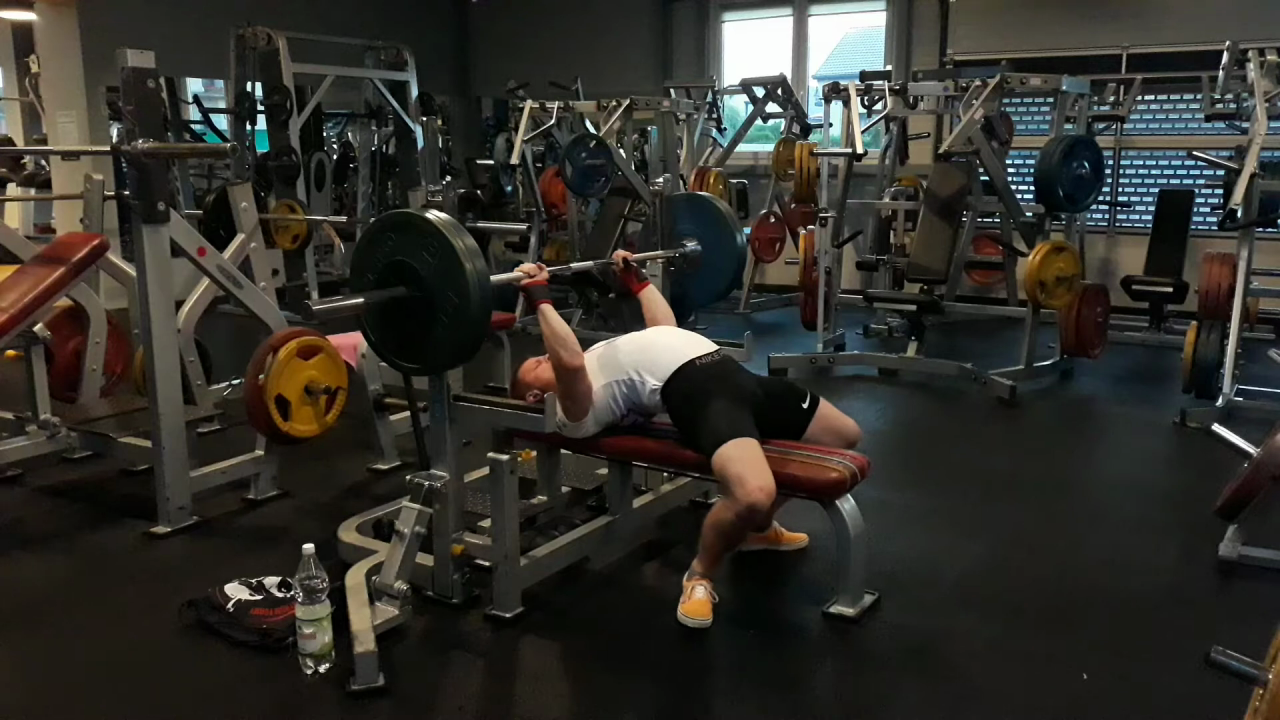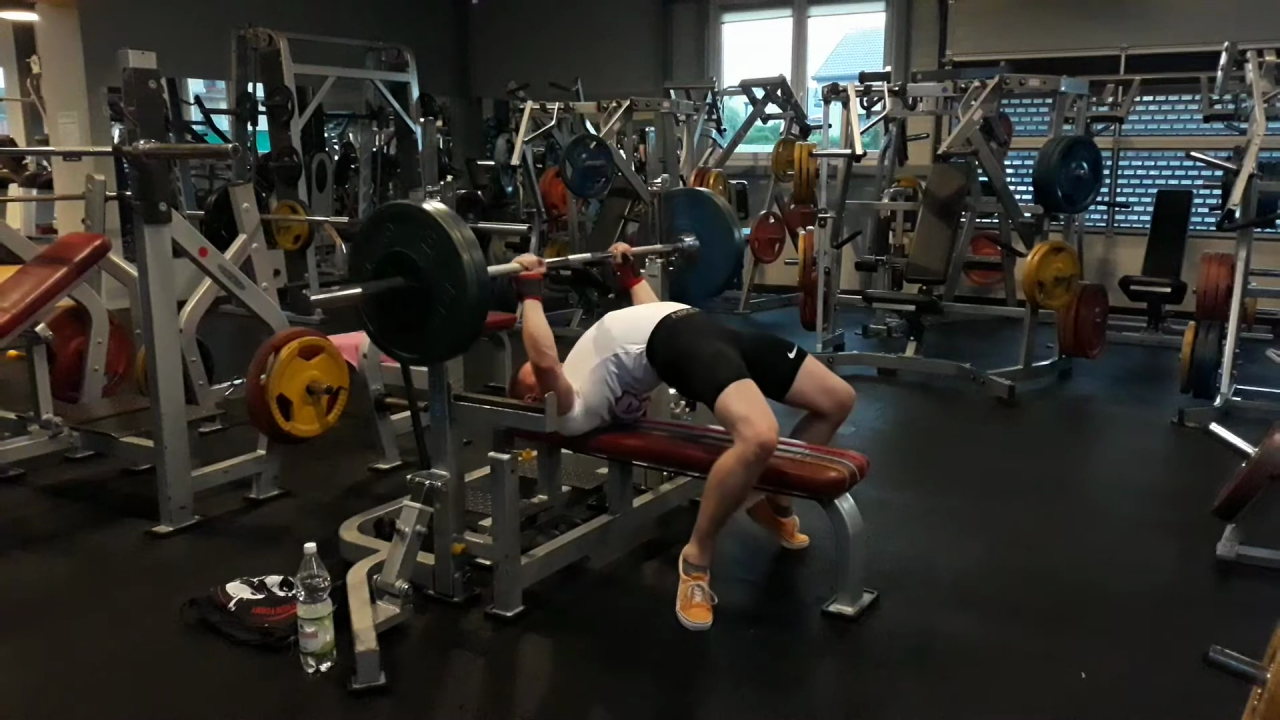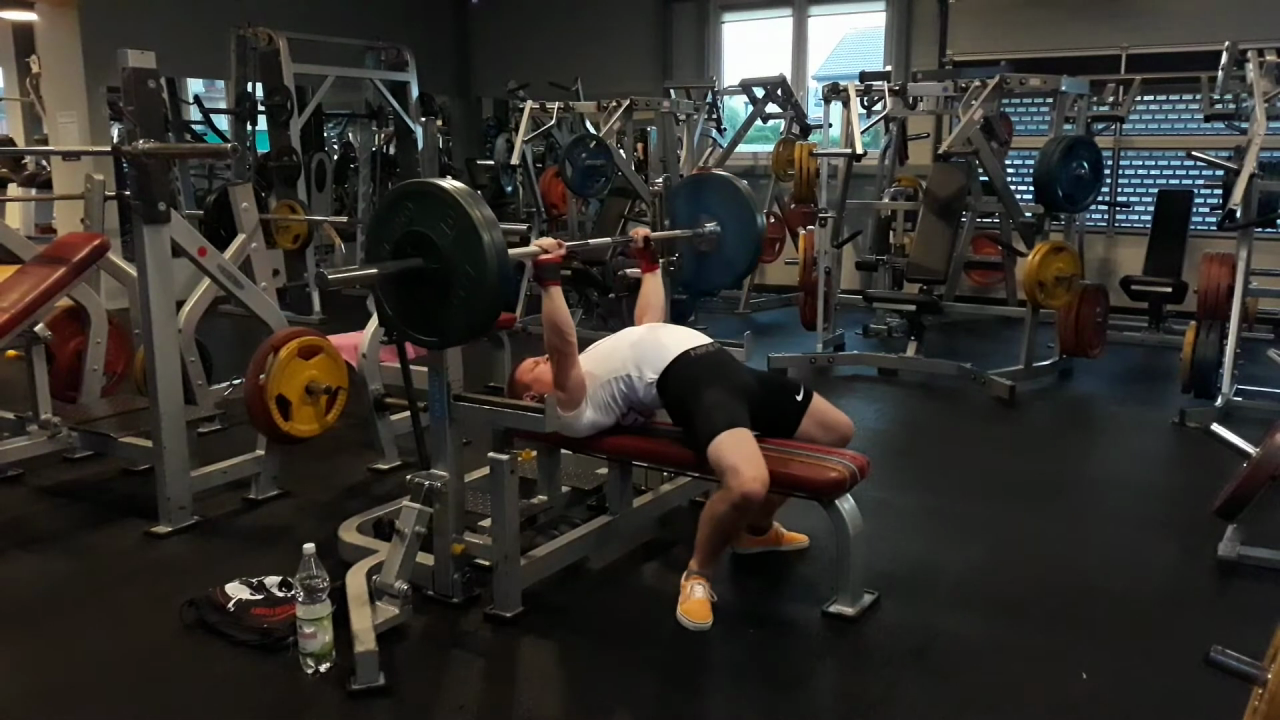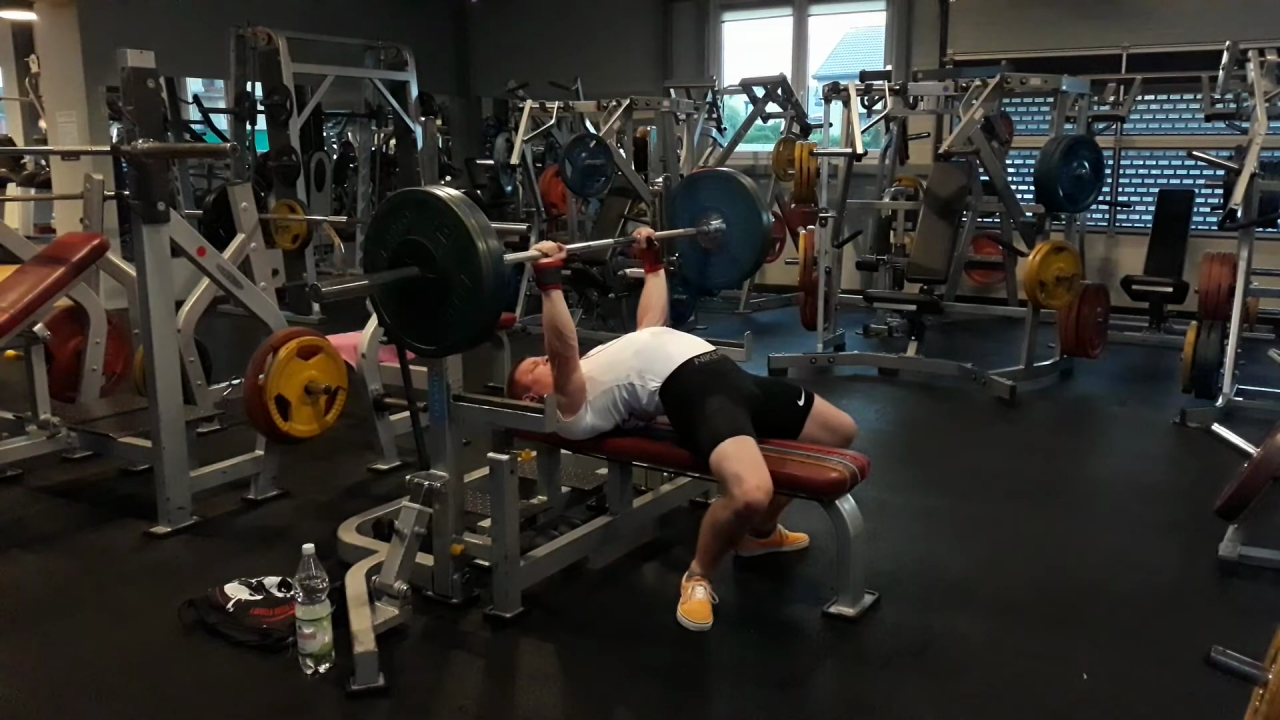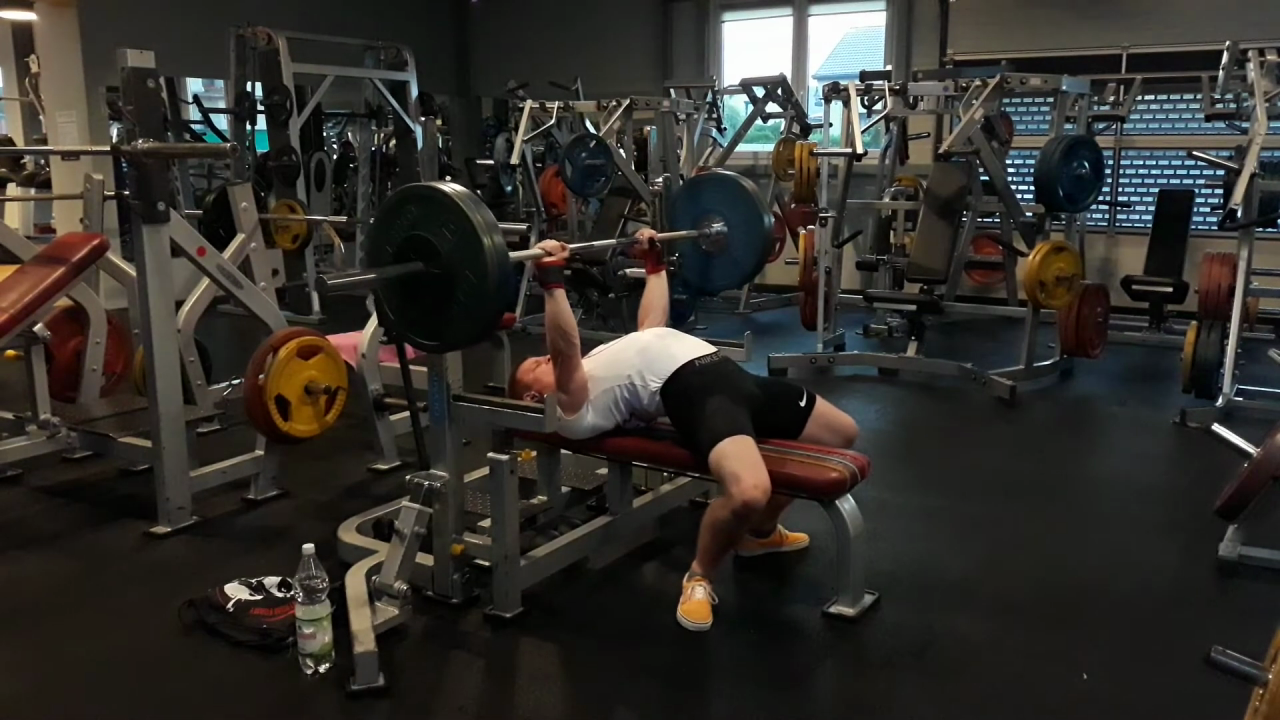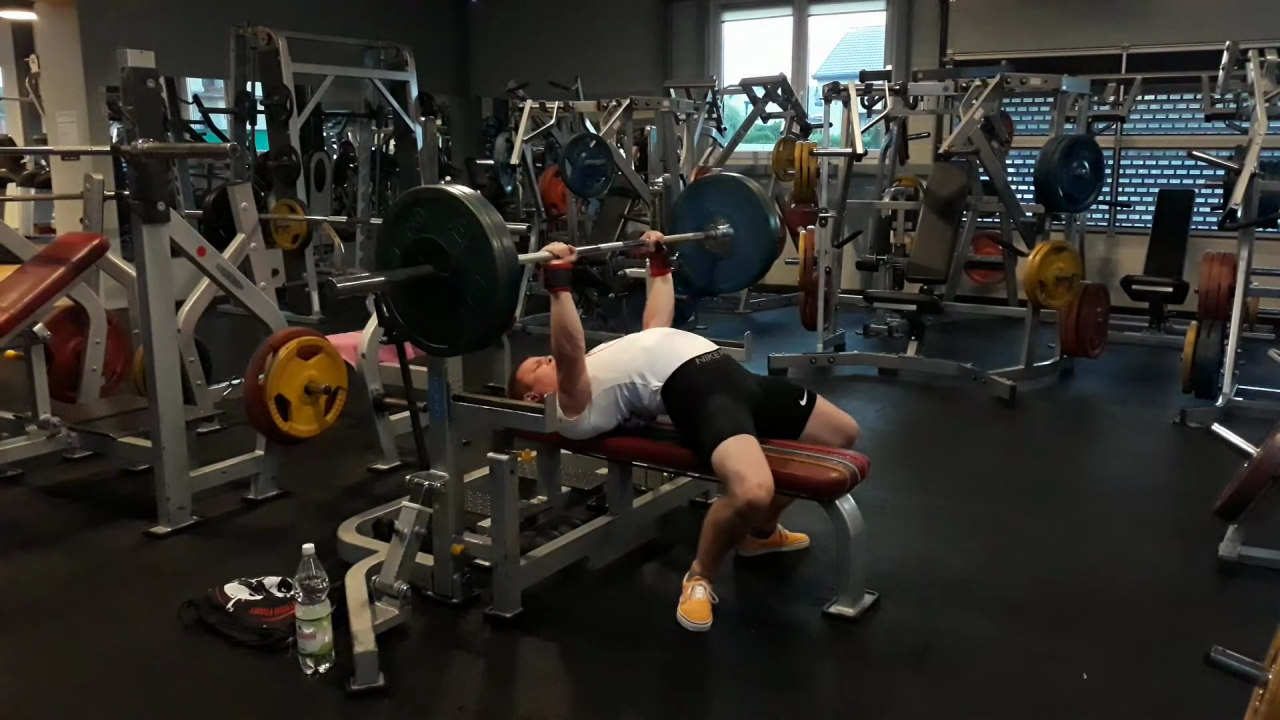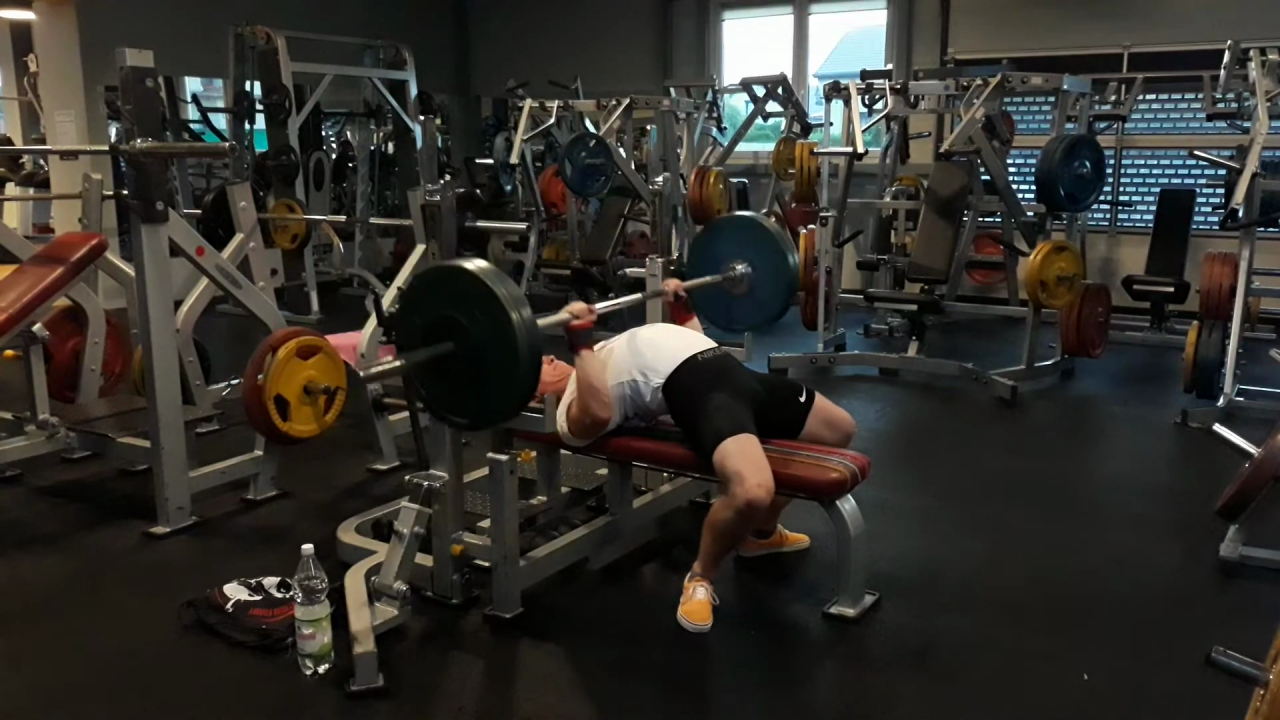
dt=0.7s
person 1, frame 1
left shoulder: (603, 368)
right shoulder: (573, 413)
left elbow: (666, 328)
right elbow: (571, 362)
left wrist: (635, 278)
right wrist: (540, 299)
left knee: (844, 438)
right knee: (753, 495)
left ankle: (758, 528)
right ankle: (700, 575)
person 1, frame 2
left shoulder: (596, 368)
left elbow: (650, 312)
right elbow: (546, 362)
left wrist: (629, 272)
right wrist: (529, 292)
left knee: (838, 400)
right knee: (758, 437)
left ankle: (776, 504)
right ankle: (696, 560)
person 1, frame 3
left shoulder: (599, 369)
right shoulder: (571, 407)
left elbow: (649, 323)
right elbow: (562, 345)
left wrist: (648, 259)
right wrist: (548, 277)
left knee: (838, 433)
right knee: (748, 486)
left ankle: (756, 529)
right ankle: (698, 575)
person 1, frame 4
left shoulder: (602, 367)
right shoulder: (572, 410)
left elbow: (652, 324)
right elbow: (564, 350)
left wrist: (652, 259)
right wrist: (549, 281)
left knee: (840, 433)
right knee: (751, 494)
left ankle: (761, 532)
right ankle: (698, 576)
person 1, frame 5
left shoulder: (599, 367)
right shoulder: (572, 409)
left elbow: (652, 324)
right elbow: (564, 348)
left wrist: (653, 260)
right wrist: (551, 279)
left knee: (842, 434)
right knee: (748, 492)
left ankle: (760, 532)
right ankle: (698, 576)
person 1, frame 6
left shoulder: (603, 368)
right shoulder: (574, 411)
left elbow: (657, 325)
right elbow: (569, 353)
left wrist: (659, 262)
right wrist: (558, 283)
left knee: (843, 435)
right knee: (753, 492)
left ankle: (761, 532)
right ankle: (699, 577)
person 1, frame 7
left shoulder: (603, 363)
right shoulder: (569, 405)
right elbow: (598, 413)
left wrist: (683, 306)
right wrist: (579, 338)
left knee: (840, 431)
right knee: (753, 493)
left ankle: (760, 532)
right ankle: (699, 578)
